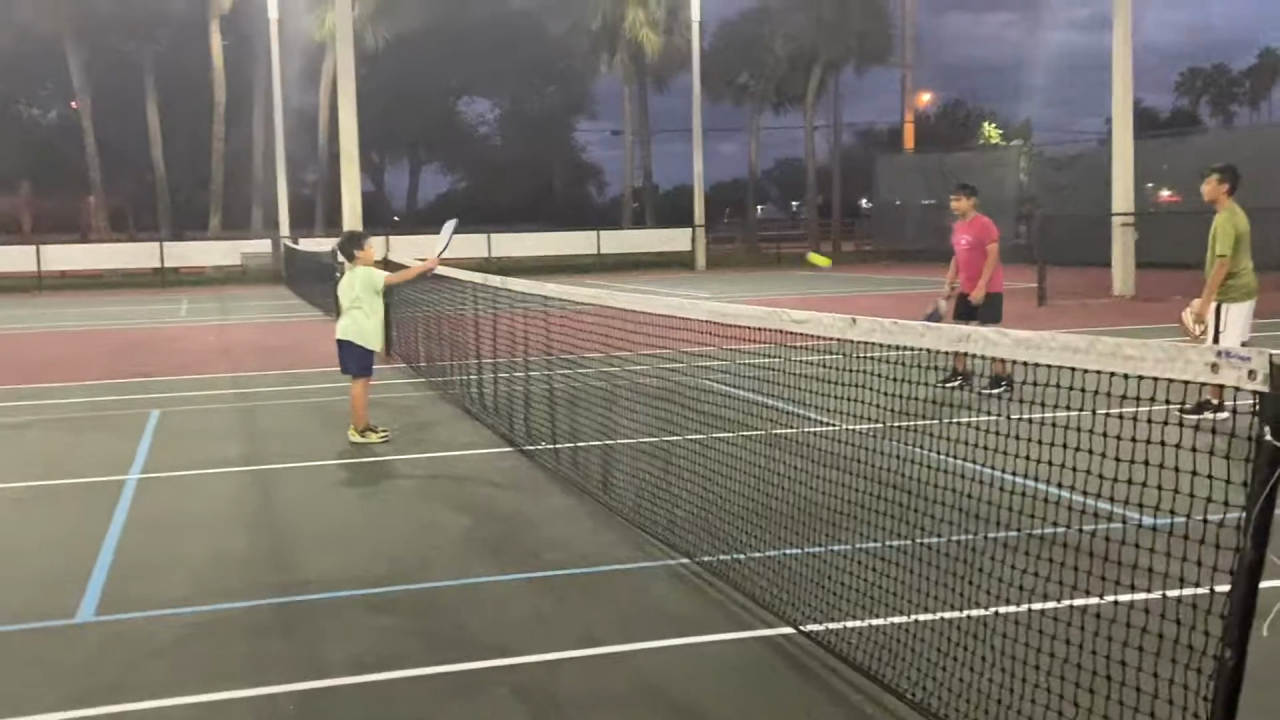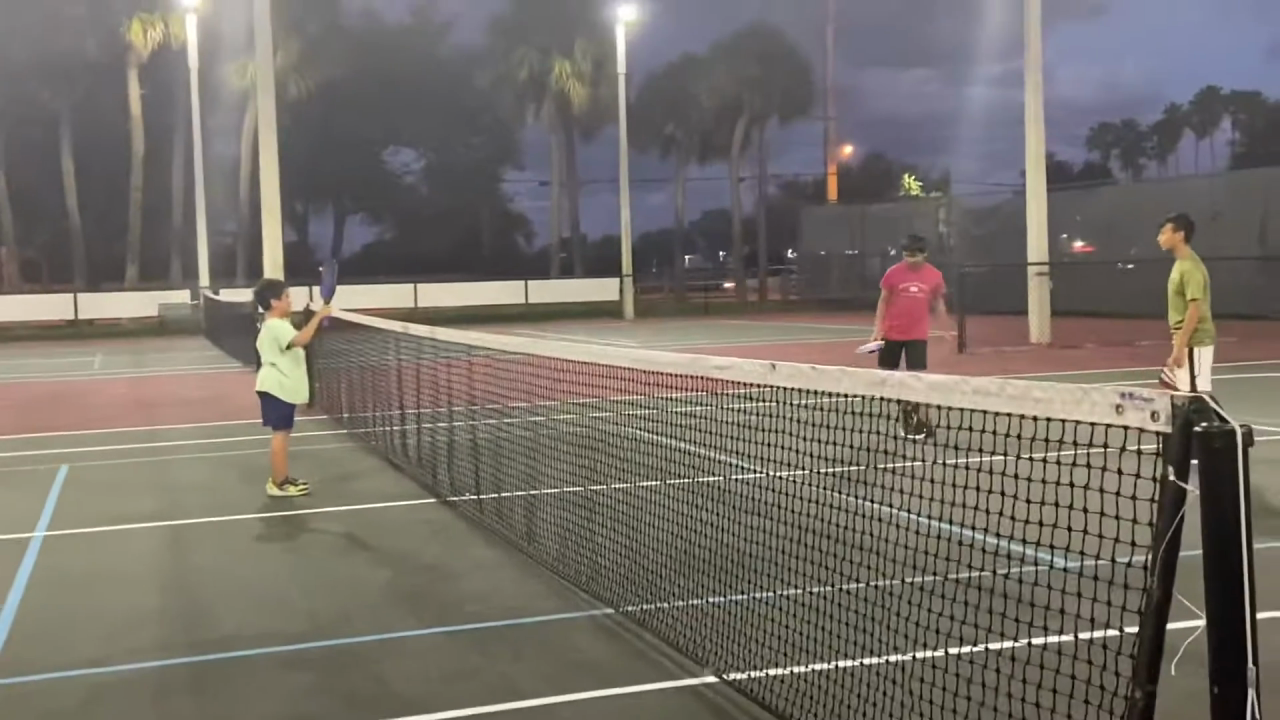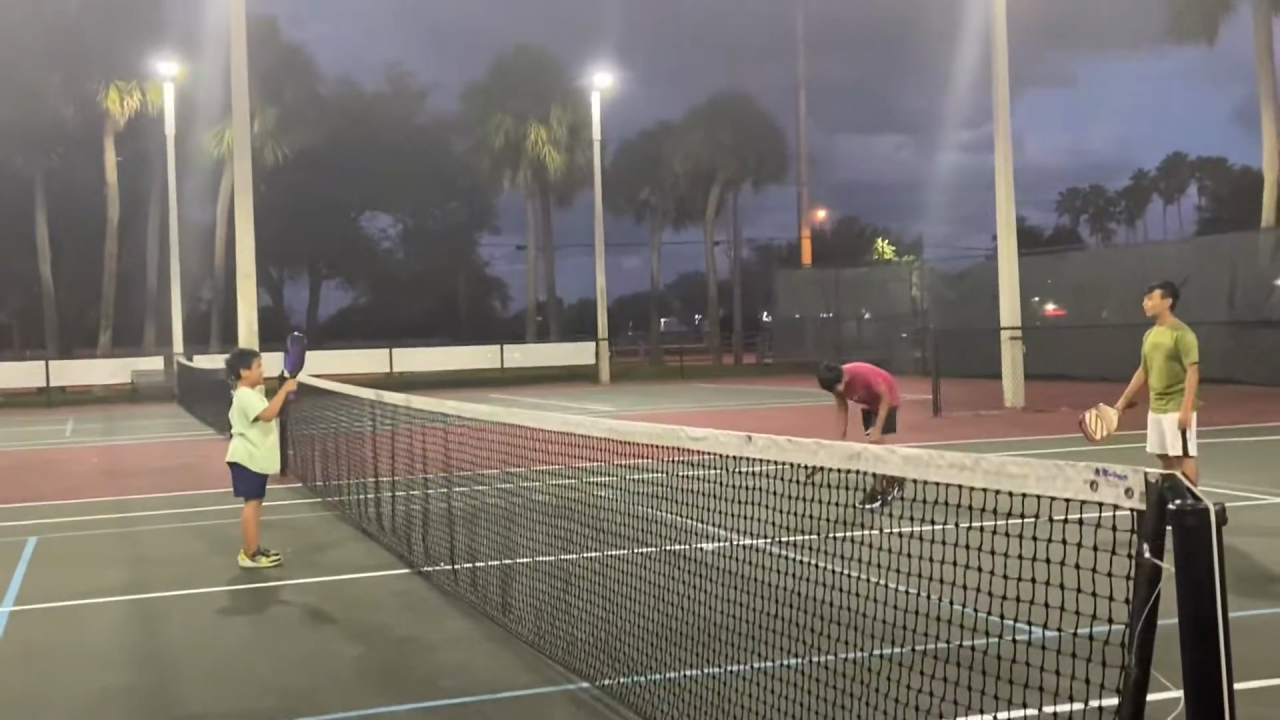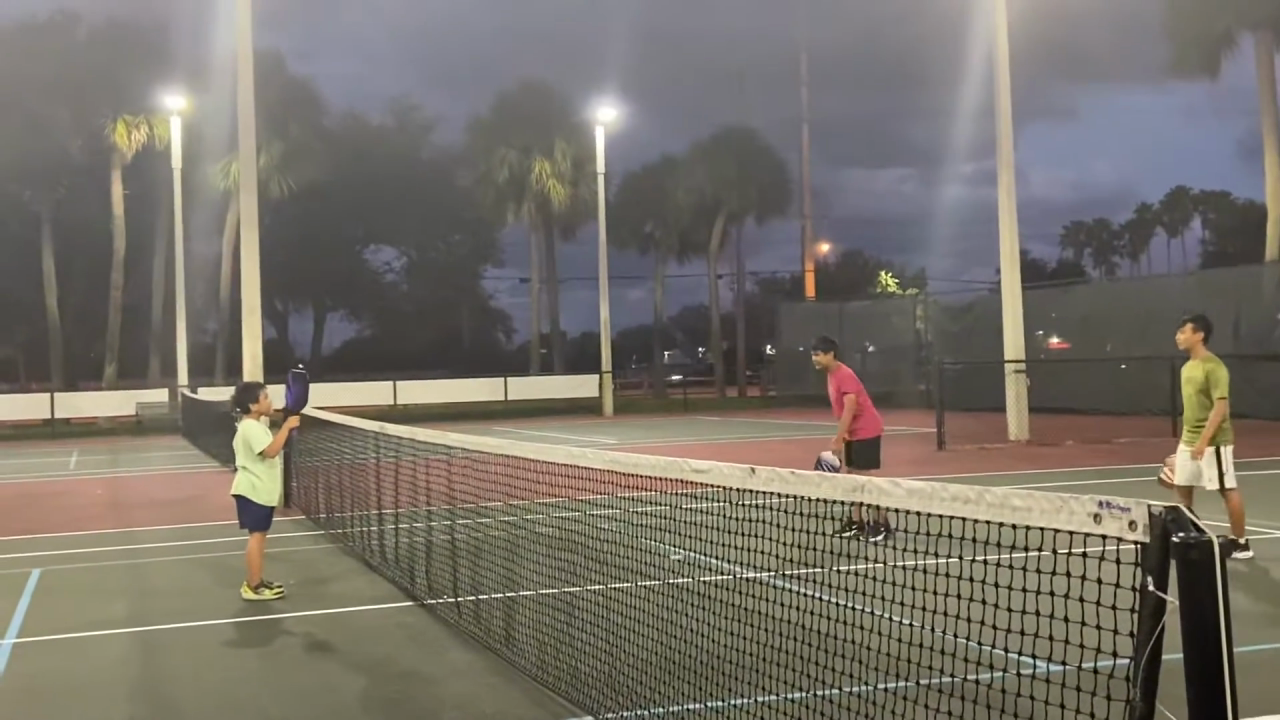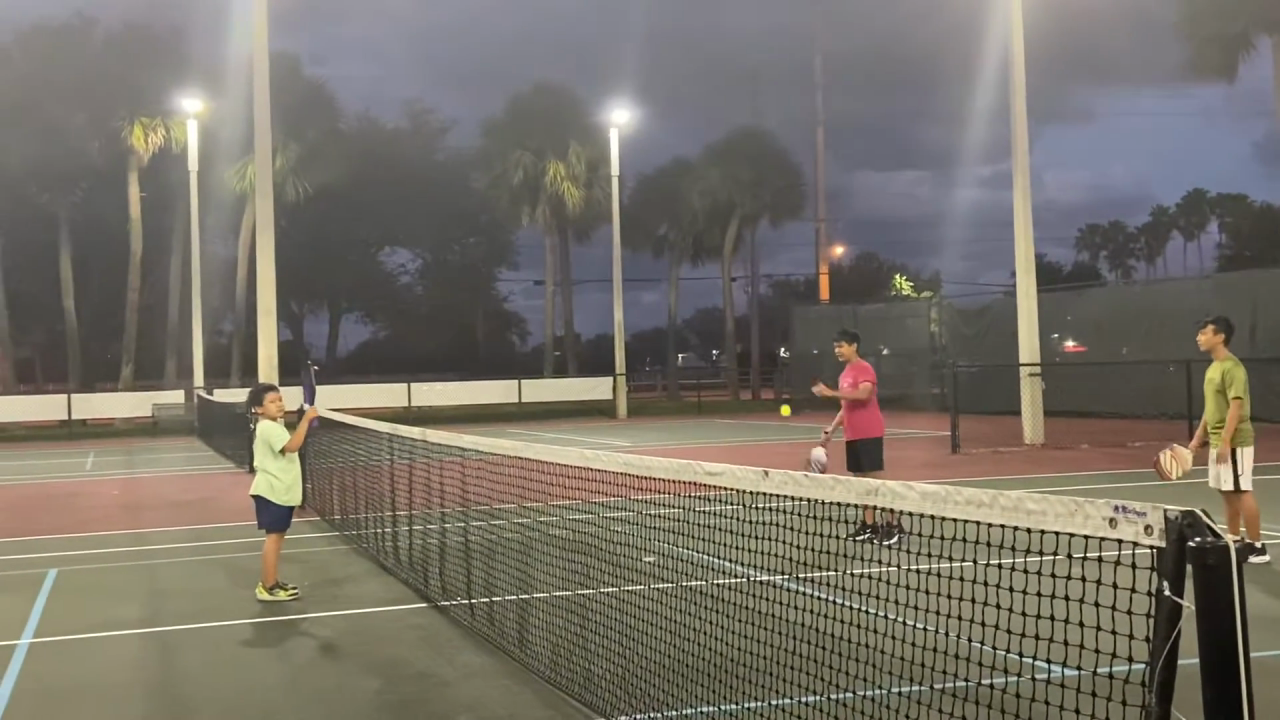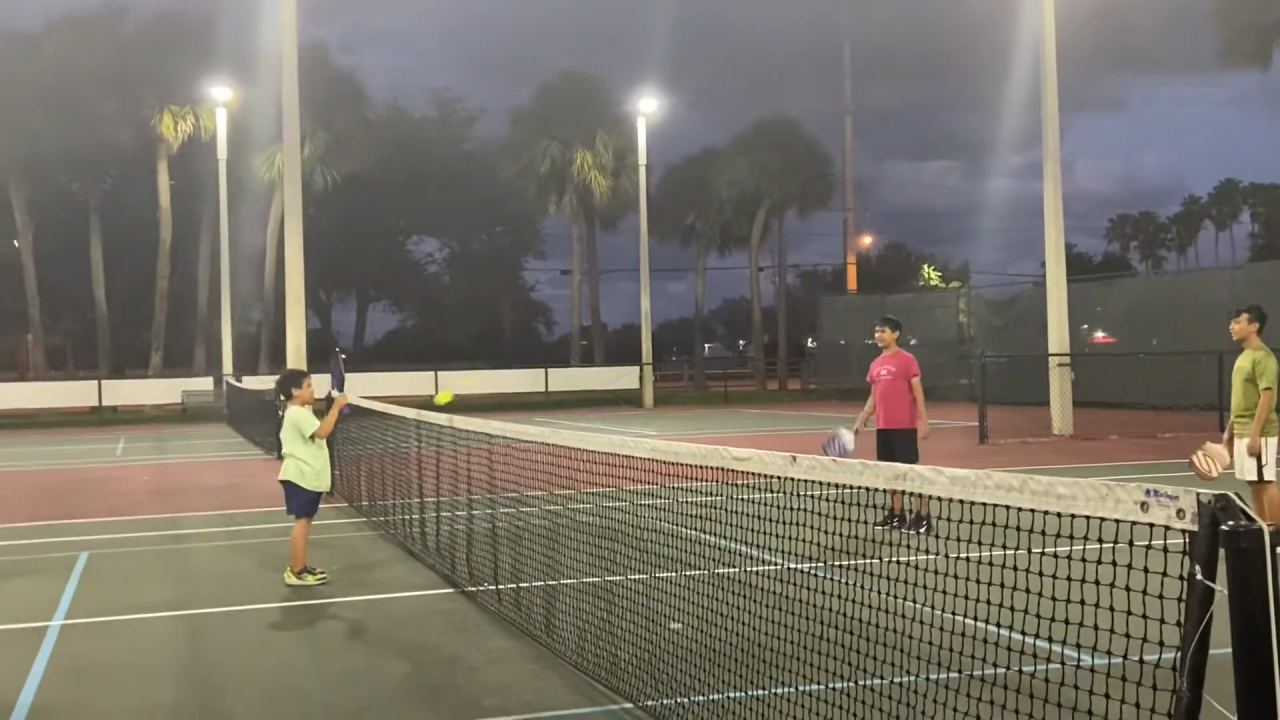
dt=0.7s
person 1, frame 1
left shoulder: (1225, 220)
right shoulder: (1236, 214)
left elbow: (1222, 264)
left wrist: (1204, 301)
right wrist: (1210, 297)
left hip: (1230, 294)
right hip: (1243, 290)
left knee: (1219, 350)
right knee: (1237, 347)
left ankle: (1214, 404)
person 1, frame 2
left shoulder: (1190, 267)
right shoulder: (1181, 265)
left elbow: (1194, 310)
left wrist: (1179, 347)
left hip: (1194, 341)
right hip: (1189, 341)
left knee: (1196, 393)
right knee: (1184, 392)
person 1, frame 3
left shoulder: (1182, 334)
right shoulder: (1150, 335)
left elbow: (1192, 372)
right elbow: (1143, 371)
left wrist: (1186, 409)
right wrist: (1123, 401)
left hip: (1178, 408)
right hip: (1156, 408)
left knee: (1184, 457)
right knee: (1166, 457)
person 1, frame 4
left shoulder: (1214, 367)
right shoulder: (1186, 368)
left elbow: (1220, 407)
left wrist: (1204, 440)
left hip: (1214, 442)
right hip: (1188, 441)
left knee: (1228, 490)
right knee: (1182, 488)
left ankle: (1240, 542)
person 1, frame 5
left shoulder: (1232, 367)
right shoulder: (1212, 368)
left elbow: (1236, 407)
left wrist: (1225, 443)
right wrist: (1197, 438)
left hip: (1234, 441)
right hip: (1219, 442)
left knee: (1241, 492)
right knee: (1227, 493)
left ankle: (1257, 547)
right ankle: (1234, 543)
person 1, frame 6
right shoulder: (1243, 357)
left wrist: (1255, 434)
right wrist: (1229, 430)
left hip: (1258, 433)
right hip: (1242, 432)
right knee: (1255, 484)
person 2, frame 1
left shoulder: (347, 277)
right shoulder: (366, 273)
right elbow: (396, 278)
right wrist: (424, 266)
left hip: (352, 334)
right hip: (358, 336)
left knee: (361, 380)
right knee: (361, 381)
left ankle: (361, 424)
right ankle: (359, 430)
person 2, frame 2
left shoulder: (274, 325)
right shoulder: (276, 326)
right elbow: (301, 340)
right wrist: (318, 317)
left hip: (280, 387)
right hip: (277, 388)
left knee: (283, 432)
right knee: (280, 433)
left ankle: (282, 478)
right ankle: (278, 483)
person 2, frame 3
left shoulder: (250, 394)
right shoulder: (246, 395)
left elbow: (266, 415)
right elbow: (267, 414)
right wrist: (284, 391)
left hip: (254, 457)
right hip: (248, 458)
left knee: (255, 503)
right knee: (252, 503)
left ankle: (253, 548)
right ankle: (250, 554)
person 2, frame 4
left shoulder: (255, 425)
right shoulder: (251, 427)
left elbow: (269, 450)
right elbow: (271, 451)
right wrist: (286, 427)
left hip: (260, 490)
right hip: (253, 491)
left knee: (259, 535)
right knee: (257, 535)
left ankle: (255, 581)
right ankle: (253, 586)
person 2, frame 5
left shoulder: (273, 426)
right shoulder: (268, 427)
left elbow: (288, 448)
right elbow: (292, 446)
right wrist: (305, 420)
left hip: (279, 491)
right hip: (271, 492)
left knee: (277, 536)
right knee: (274, 536)
left ankle: (270, 582)
right ankle: (268, 587)
person 2, frame 6
left shoulder: (299, 413)
right shoulder: (298, 413)
right elbow: (322, 432)
right wrist: (336, 407)
left hip: (307, 477)
right hip: (300, 477)
left knee: (305, 521)
right knee: (303, 521)
left ankle: (298, 566)
right ankle: (296, 571)
person 3, frame 1
left shoulder: (985, 225)
right shoulder: (957, 227)
left elbow: (993, 258)
left wrist: (981, 288)
right wrist: (948, 282)
left hip: (988, 289)
right hip: (965, 289)
left ankle: (1001, 377)
right ankle: (960, 373)
person 3, frame 2
left shoulder: (934, 276)
right shoulder: (893, 273)
left elbow: (938, 303)
right elbow: (883, 301)
right wrist: (878, 329)
left hip: (917, 335)
right hip: (891, 333)
left ankle: (922, 422)
right ankle: (907, 409)
person 3, frame 3
left shoulder: (864, 374)
right shoulder: (835, 383)
left elbow: (885, 397)
right elbow: (842, 407)
left wrist: (878, 428)
right wrist: (842, 434)
left hip: (886, 398)
right hip: (868, 403)
left knee: (878, 442)
right knee: (874, 443)
left ankle: (878, 491)
right ankle: (892, 482)
person 3, frame 4
left shoulder: (844, 375)
right shoulder: (830, 374)
left elbow: (850, 408)
left wrist: (839, 439)
right wrist: (840, 434)
left hip: (866, 431)
right hip: (854, 432)
left knee: (866, 477)
right knee: (851, 476)
left ankle: (882, 524)
right ankle: (856, 522)
person 3, frame 5
left shoulder: (864, 369)
right shoulder: (844, 375)
left elbow: (863, 394)
left wrist: (831, 393)
right wrist: (830, 430)
left hip: (870, 434)
right hip: (852, 436)
left knee: (876, 479)
left ankle: (894, 525)
right ankle: (870, 525)
person 3, frame 6
left shoulder: (907, 360)
right shoulder: (875, 364)
left elbow: (917, 392)
left wrist: (923, 420)
right wrist: (862, 418)
left hip: (904, 426)
right hip: (882, 426)
left ankle: (923, 516)
right ankle: (897, 514)
